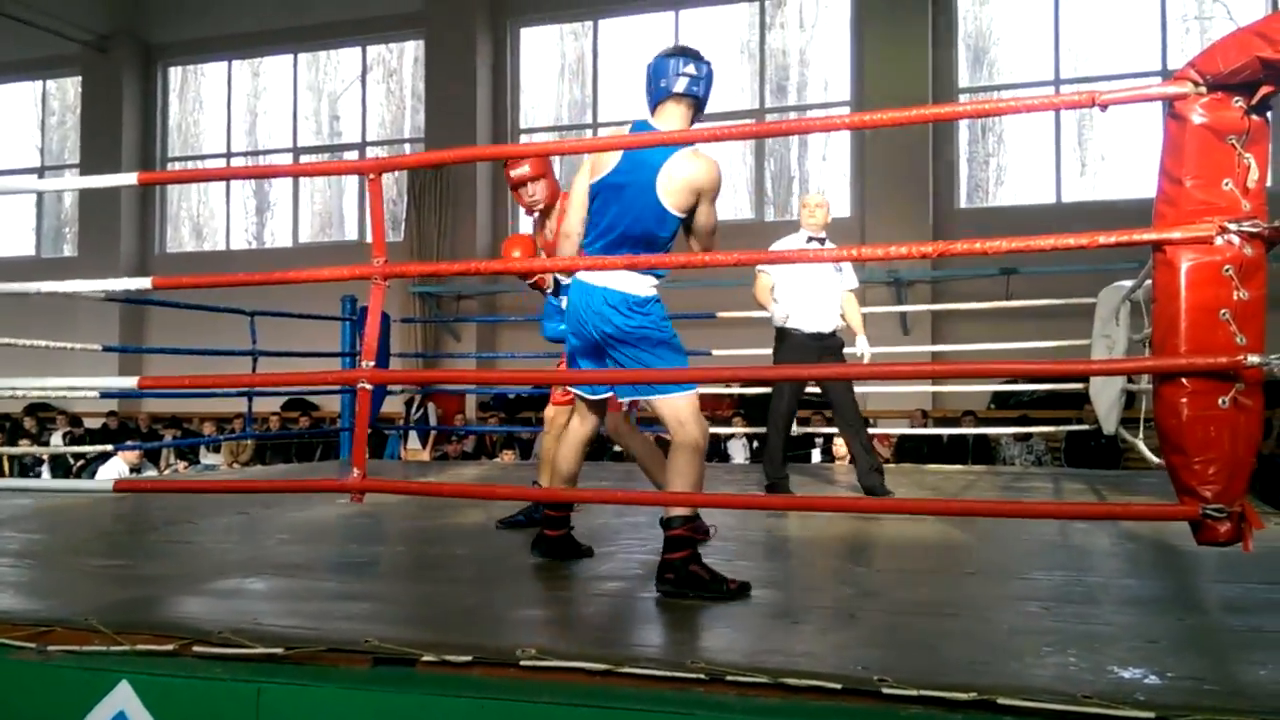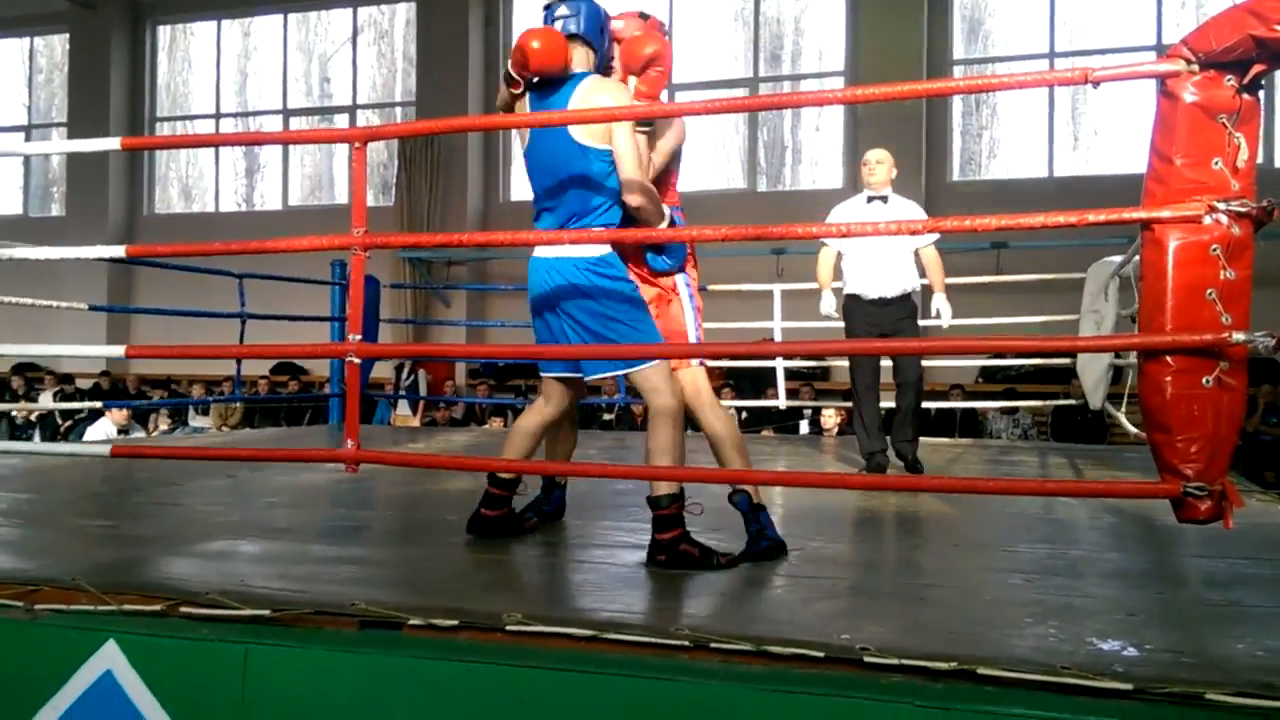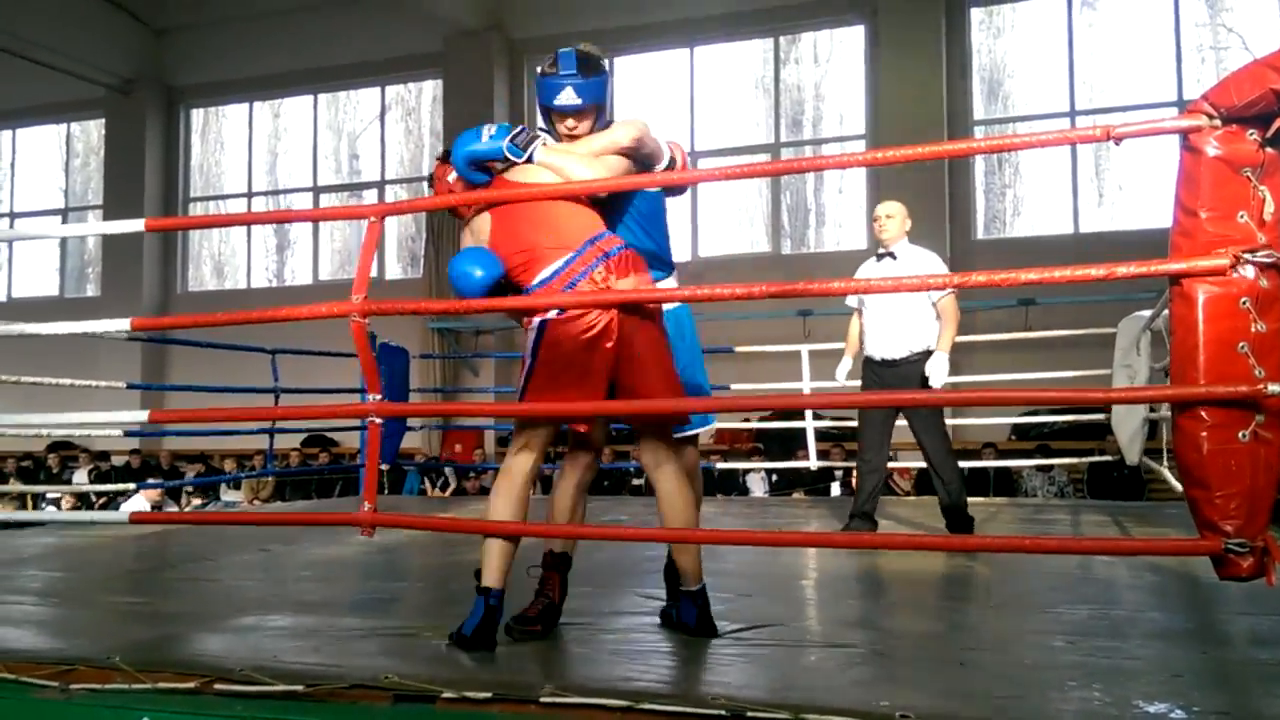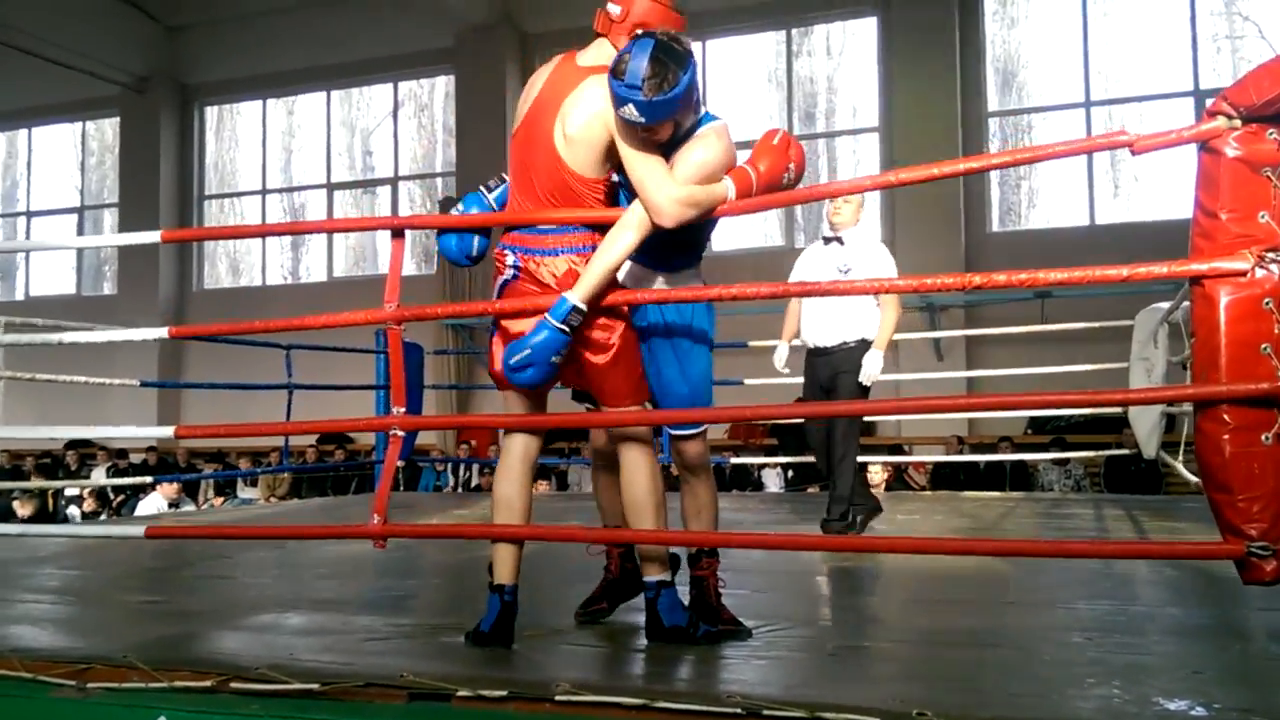
dt=1s
person 1, frame 1
left shoulder: (609, 146)
right shoulder: (703, 166)
left elbow: (564, 230)
right elbow: (701, 238)
left wrist: (558, 287)
left hip: (585, 295)
right hip: (634, 306)
left knee: (590, 414)
right knee: (689, 431)
left ankle: (552, 529)
right ankle: (679, 562)
person 1, frame 2
left shoulder: (531, 101)
right shoulder: (608, 95)
right elbow: (637, 190)
right wrist: (665, 226)
left hip: (548, 270)
right hip: (587, 267)
left knee: (555, 398)
right knee: (662, 398)
left ankle: (493, 507)
right ankle: (668, 537)
person 1, frame 3
left shoulder: (635, 137)
left elbow: (601, 161)
left hip: (660, 318)
left knee: (684, 455)
right knee: (581, 453)
left ankle: (681, 581)
right ankle: (550, 592)
person 1, frame 4
left shoulder: (711, 142)
right shoulder: (633, 122)
left elbow: (650, 219)
left hip: (673, 304)
left knee: (691, 450)
right knee: (604, 439)
left ankle: (705, 592)
right ankle: (620, 566)
person 2, frame 1
right shoulder: (537, 232)
right elbow: (551, 293)
right wrist: (530, 277)
left knee: (616, 419)
right knee: (555, 415)
right ankle: (542, 503)
person 2, frame 2
left shoulder: (666, 120)
left elbow: (639, 176)
left wrist: (640, 111)
left hip: (663, 264)
right hip: (619, 262)
left knee: (692, 389)
left ankle: (758, 517)
person 2, frame 3
left shoulder: (469, 232)
right shoulder: (535, 157)
left hip: (561, 309)
right hip: (624, 282)
left knee: (522, 454)
right knee: (658, 449)
left ankle: (486, 606)
right ankle: (692, 601)
person 2, frame 4
left shoulder: (543, 75)
right shoulder: (614, 96)
right elbow: (666, 207)
right wrist: (749, 178)
left hip: (518, 270)
right hip: (582, 276)
left knee: (519, 435)
right knee: (632, 435)
left ankle: (500, 603)
right ankle: (662, 600)
person 3, frame 1
right shoulder: (782, 248)
left elbow: (847, 299)
right elbow: (761, 286)
left wrist: (861, 335)
right wrist: (773, 305)
left hip: (829, 341)
right hip: (793, 338)
left knee: (847, 406)
right knee: (783, 409)
left ankle: (870, 477)
right ankle: (775, 478)
person 3, frame 2
left shoulder: (910, 211)
right shoulder: (843, 212)
left elbow: (929, 254)
right elbow: (826, 256)
left wrist: (939, 293)
right wrist: (825, 291)
left hip: (901, 307)
right hip: (859, 308)
left knee: (910, 377)
right knee: (864, 383)
left ankle: (906, 447)
right ankle: (874, 455)
person 3, frame 3
left shoulder: (926, 262)
right shoulder: (865, 270)
left elbow: (949, 311)
right elbow: (857, 318)
left wrist: (942, 354)
right wrist: (848, 357)
left hip: (915, 367)
right hip: (875, 369)
left knee: (935, 444)
right knee: (870, 445)
left ankle: (958, 519)
right ankle: (861, 519)
person 3, frame 4
left shoulder: (872, 251)
right shoulder: (810, 254)
left elbow: (891, 304)
right elbow: (797, 300)
left wrist: (877, 351)
right wrist: (785, 341)
left hip: (852, 356)
right hip: (816, 357)
left knee: (842, 438)
right knee: (817, 436)
left ankle: (839, 517)
right ankle: (862, 501)
